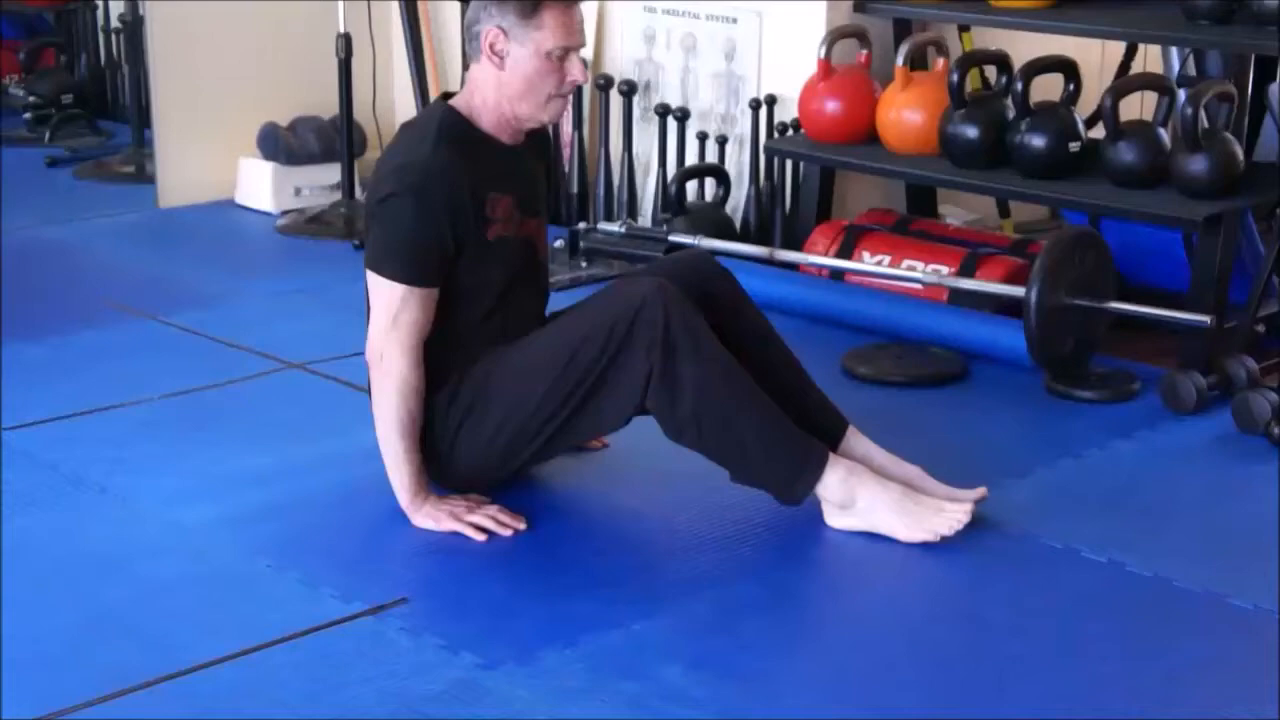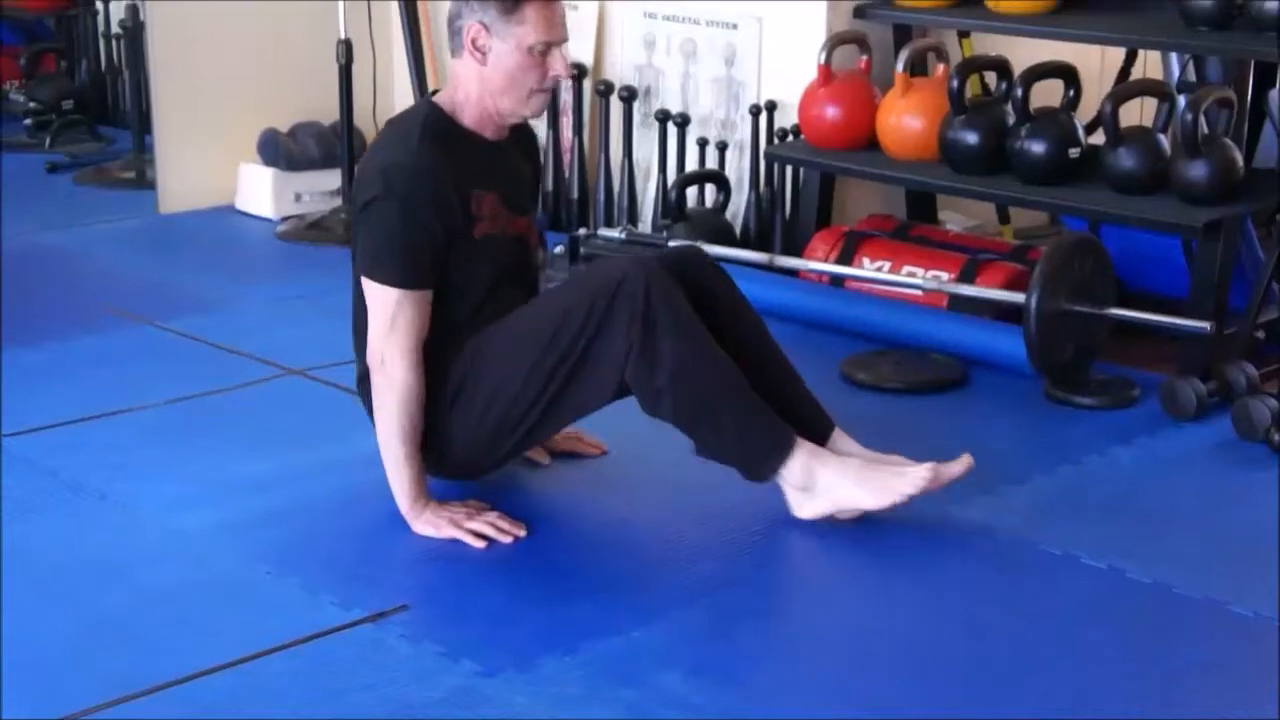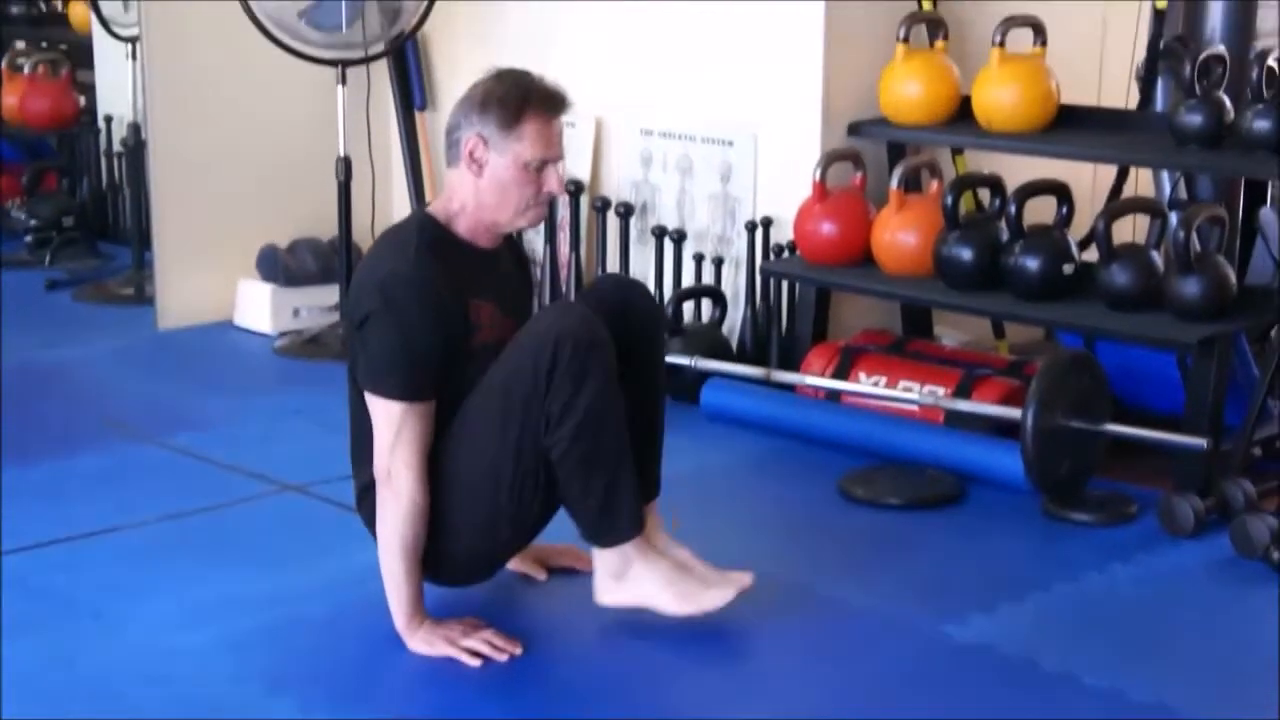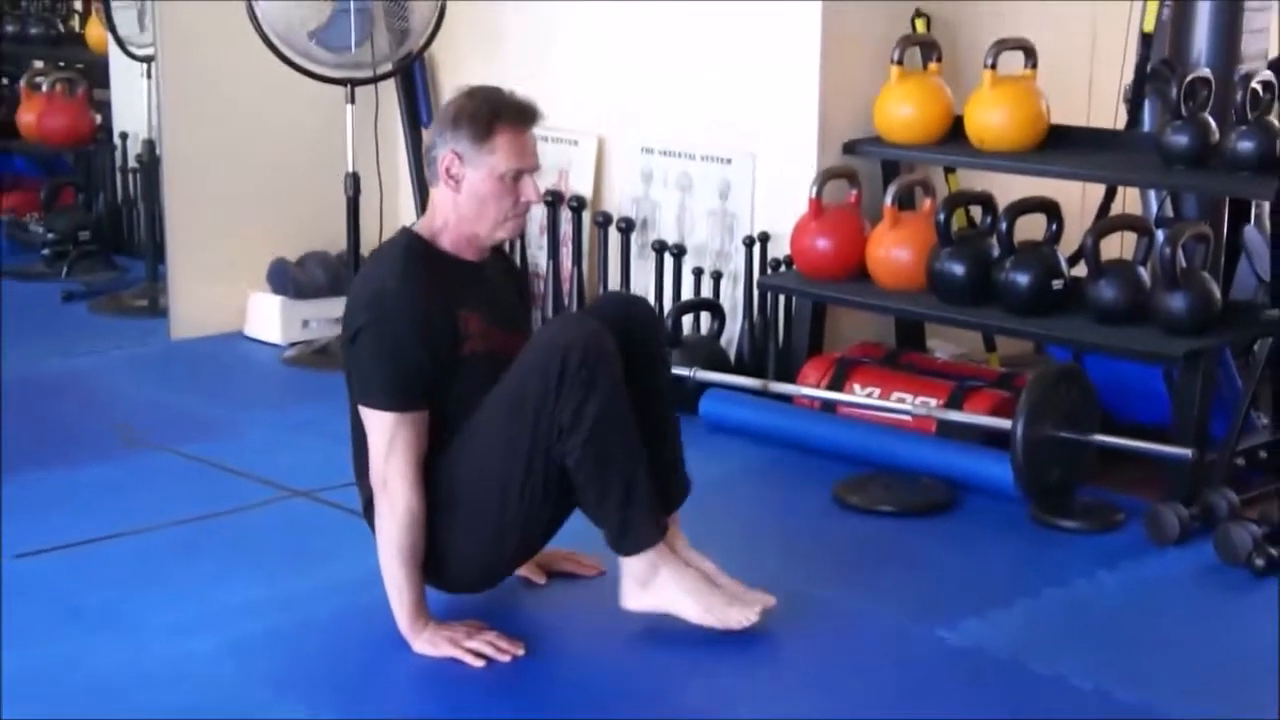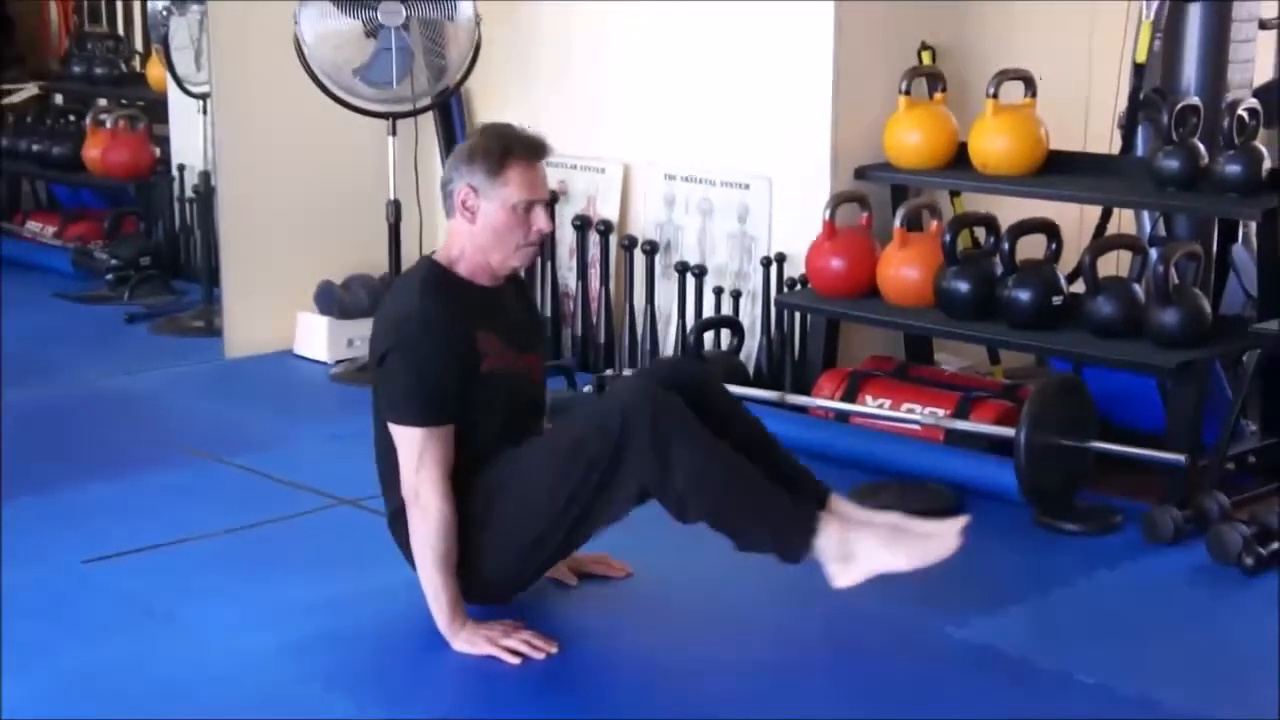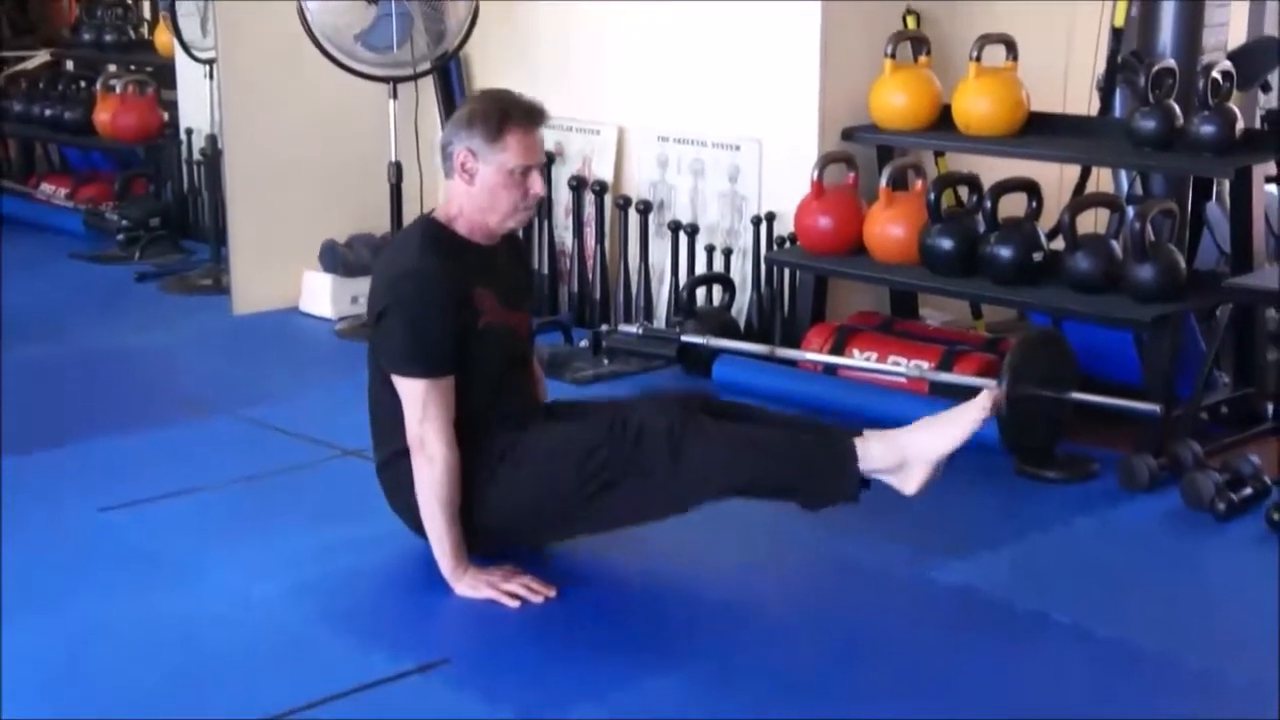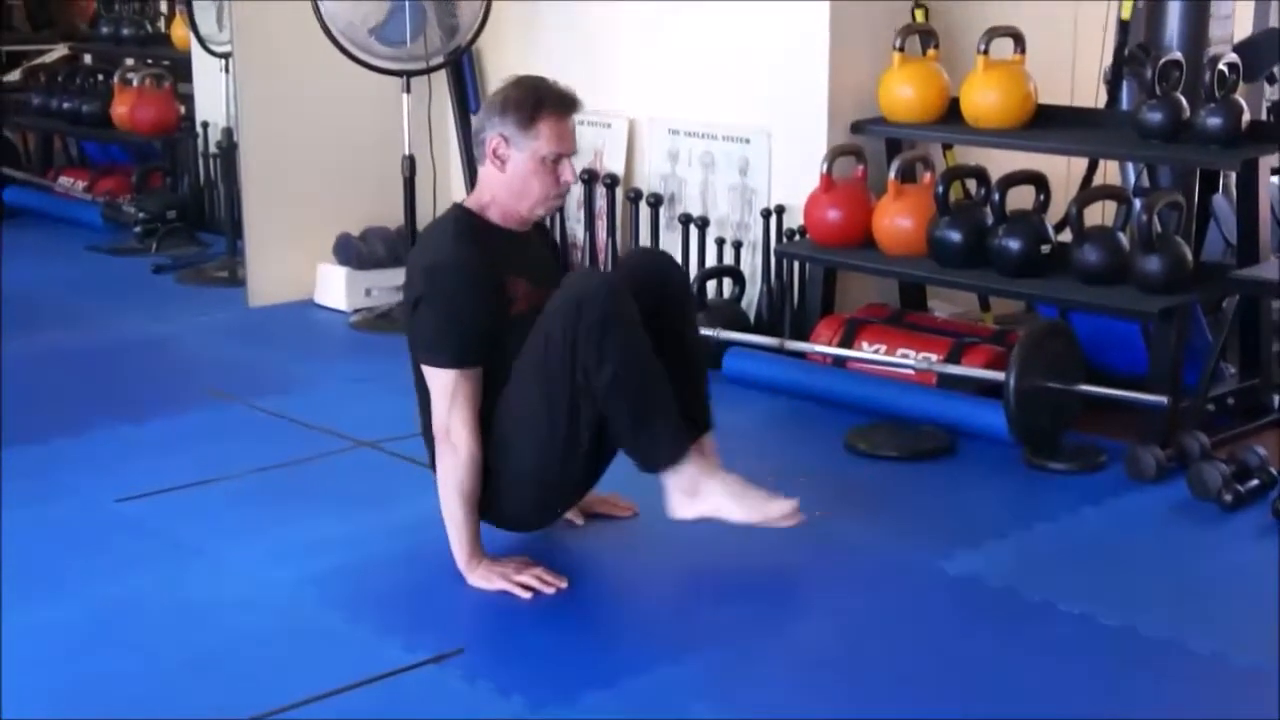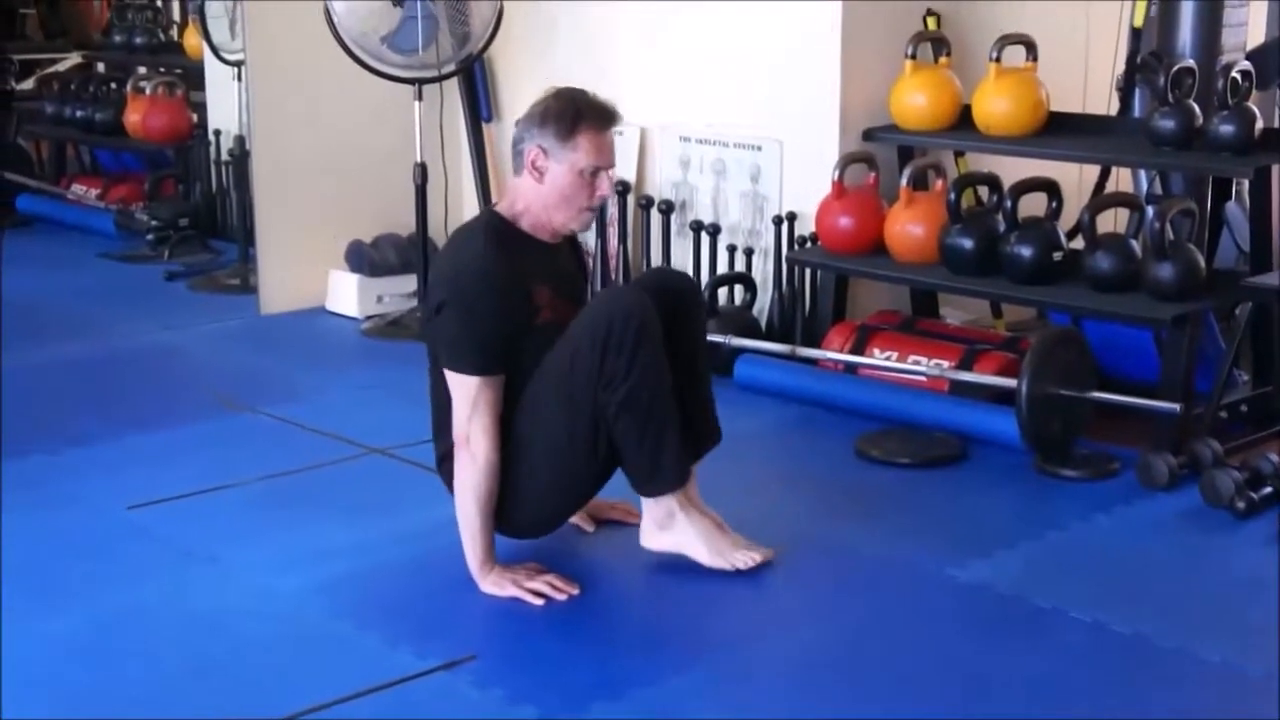
dt=0.5s
person 1, frame 1
left shoulder: (526, 142)
right shoulder: (426, 172)
right elbow: (391, 346)
left wrist: (554, 401)
right wrist: (416, 498)
left hip: (507, 385)
right hip: (456, 423)
left knee: (696, 279)
right knee: (648, 314)
left ankle: (846, 451)
right ankle: (836, 486)
person 1, frame 2
left shoulder: (513, 144)
right shoulder: (410, 168)
right elbow: (390, 350)
left wrist: (531, 419)
right wrist: (417, 504)
left hip: (496, 393)
right hip: (445, 415)
left knee: (686, 272)
right knee: (632, 290)
left ankle: (828, 452)
right ankle: (801, 471)
person 1, frame 3
left shoulder: (503, 254)
right shoulder: (408, 279)
right elbow: (397, 461)
left wrist: (513, 537)
right wrist: (412, 623)
left hip: (483, 497)
right hip: (440, 526)
left knee: (625, 304)
right knee: (569, 337)
left ankle: (635, 534)
right ankle: (623, 563)
person 1, frame 4
left shoulder: (497, 269)
right shoulder: (397, 291)
right elbow: (394, 470)
left wrist: (520, 541)
right wrist: (416, 625)
left hip: (488, 512)
right hip: (449, 534)
left knee: (627, 320)
right knee: (576, 350)
left ankle: (660, 542)
right ankle: (647, 568)
person 1, frame 5
left shoulder: (508, 293)
right shoulder: (421, 318)
right elbow: (422, 484)
left wrist: (551, 543)
right wrist: (455, 625)
left hip: (512, 515)
right hip: (475, 545)
left knee: (674, 384)
right knee: (641, 415)
left ankle: (829, 519)
right ankle: (828, 544)
person 1, frame 6
left shoulder: (503, 250)
right shoulder: (420, 275)
right elbow: (427, 435)
left wrist: (560, 481)
right wrist: (458, 571)
left hip: (508, 453)
right hip: (456, 493)
left knee: (682, 413)
right knee: (658, 436)
left ankle: (881, 452)
right ankle: (873, 463)
person 1, frame 7
left shoulder: (533, 237)
right shoulder: (452, 263)
right elbow: (454, 424)
left wrist: (562, 486)
right wrist: (472, 560)
left hip: (544, 463)
right hip: (508, 478)
left knee: (654, 274)
right knee: (592, 297)
left ankle: (694, 465)
right ankle: (685, 479)
person 1, frame 8
left shoulder: (559, 244)
right shoulder: (479, 266)
right elbow: (472, 430)
left wrist: (573, 493)
right wrist: (484, 568)
left hip: (547, 462)
right hip: (512, 485)
left knee: (669, 293)
right knee: (622, 316)
left ankle: (674, 499)
right ankle: (666, 514)
